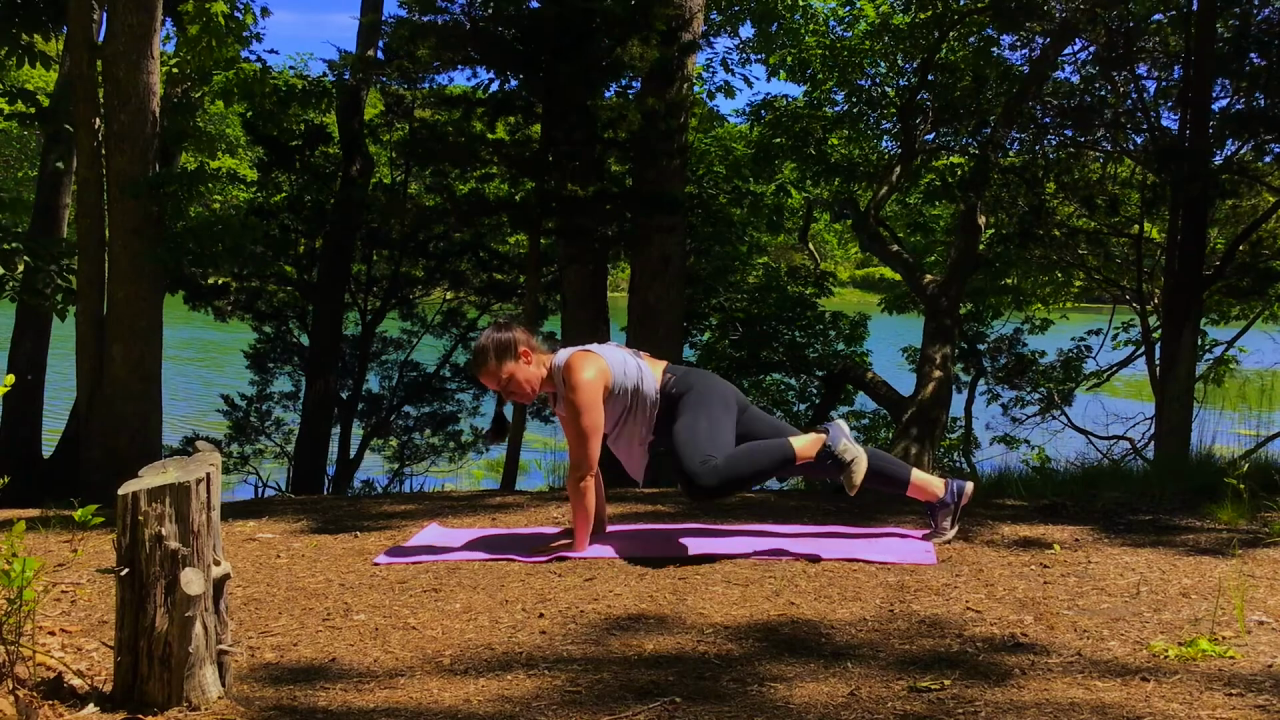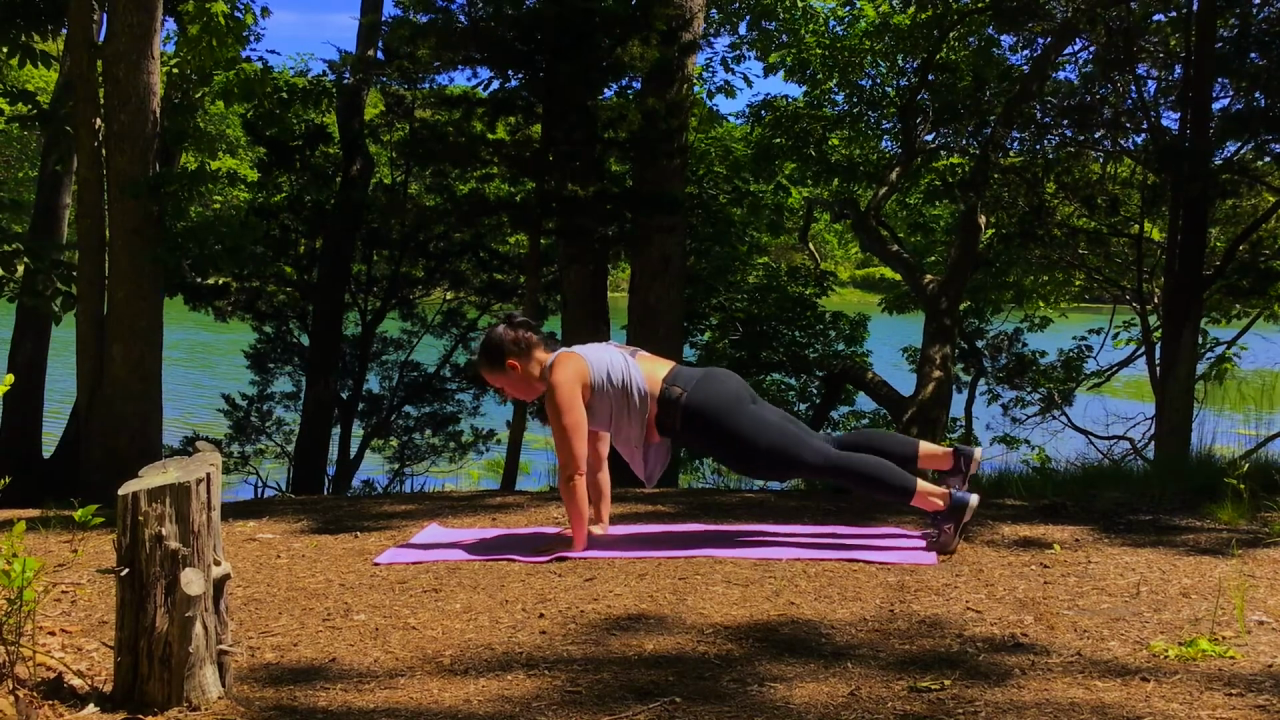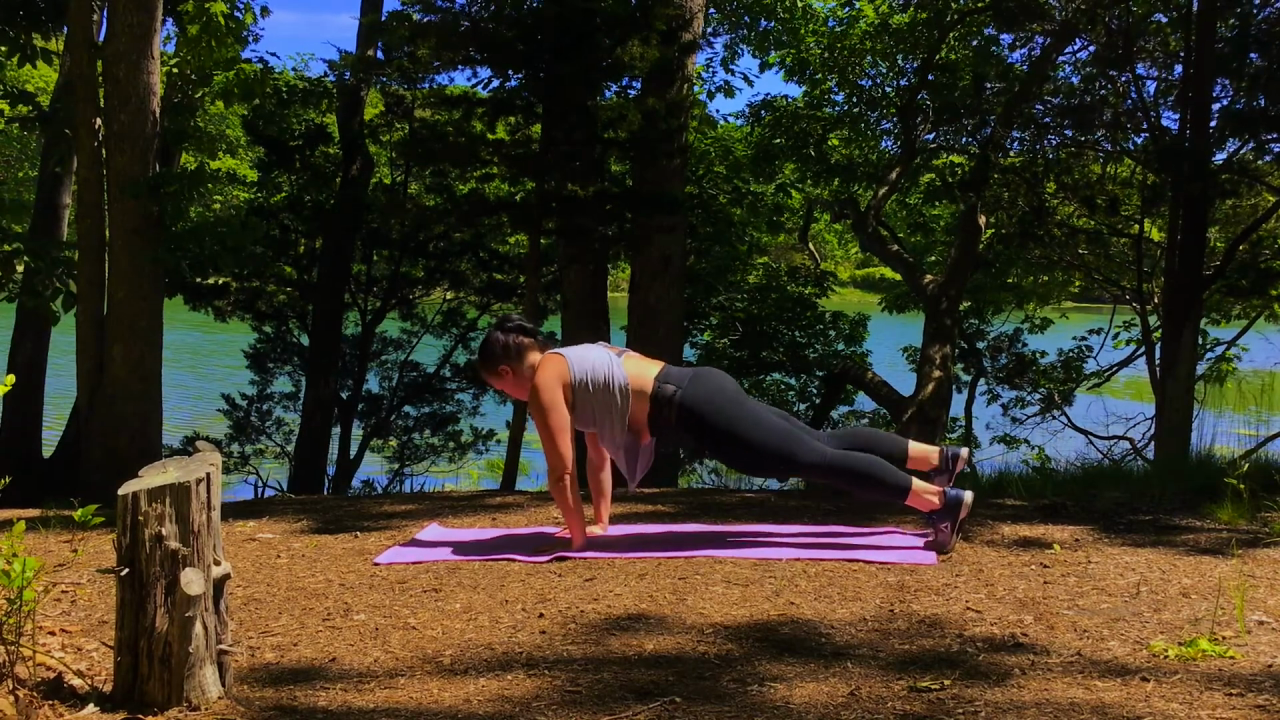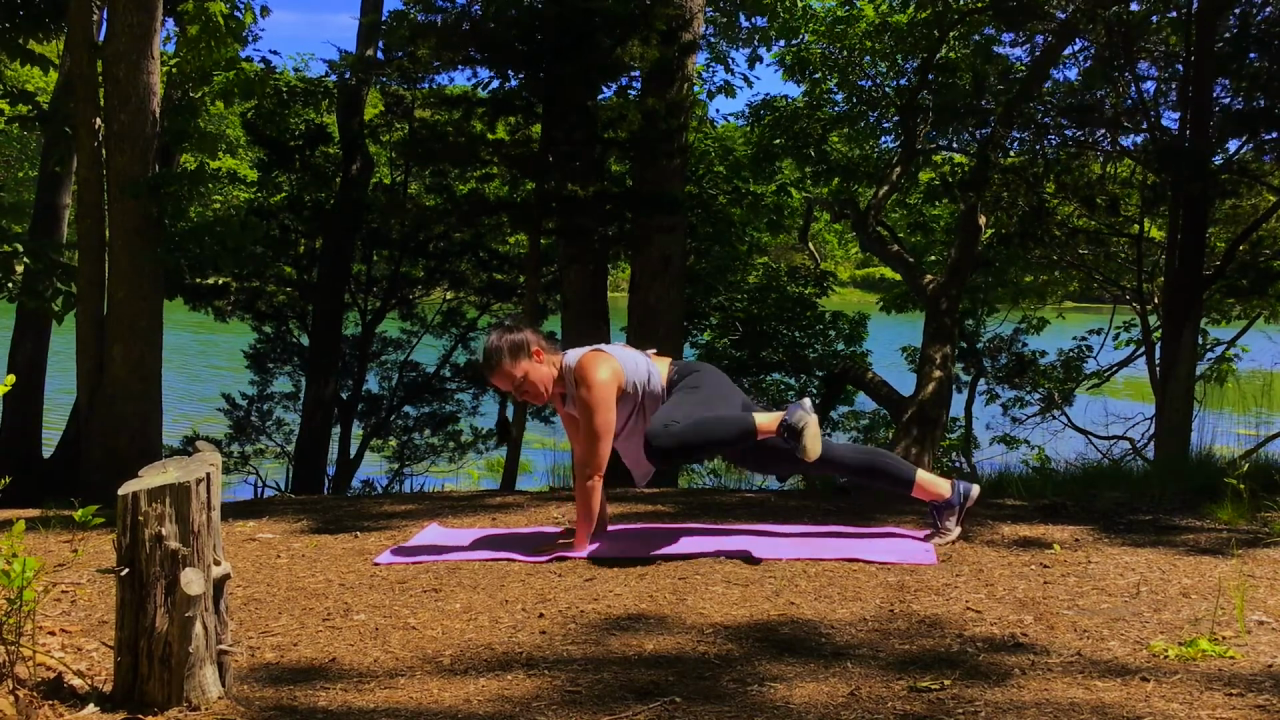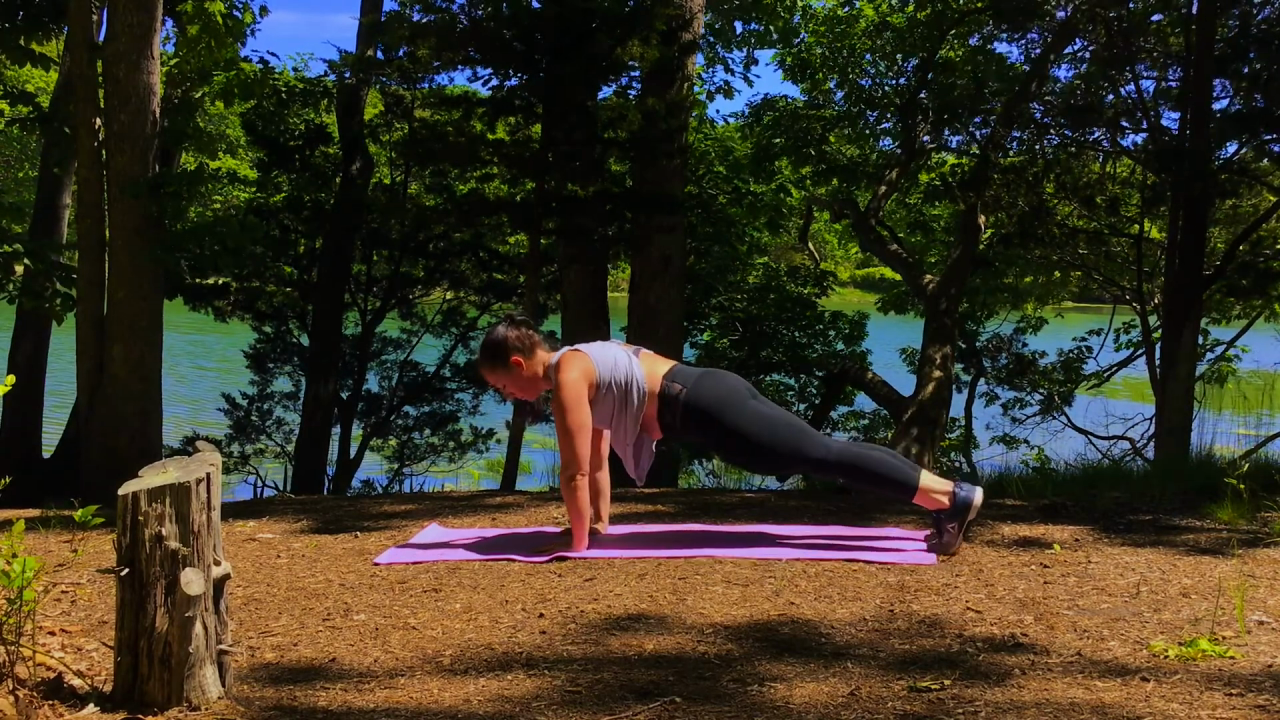
dt=1s
person 1, frame 1
left shoulder: (578, 373)
right shoulder: (556, 389)
left elbow: (584, 470)
right elbow: (584, 464)
left wrist: (580, 544)
right wrist: (599, 521)
left hip: (698, 396)
right hip: (705, 401)
left knee: (702, 480)
right knee: (826, 464)
left ankle: (822, 441)
right ankle: (943, 491)
person 1, frame 2
left shoulder: (560, 379)
right shoulder: (576, 362)
left elbow: (572, 473)
right elbow: (597, 458)
left wrist: (578, 543)
right wrist: (601, 522)
left hip: (706, 412)
right hip: (713, 388)
left knee: (820, 461)
right knee: (829, 446)
left ankle: (947, 501)
right ankle: (952, 458)
person 1, frame 3
left shoulder: (543, 380)
right shoulder: (574, 361)
left elbow: (561, 472)
right elbow: (599, 453)
left wrist: (579, 538)
right wrist: (601, 523)
left hip: (695, 409)
right hip: (703, 385)
left knee: (814, 459)
right knee: (820, 442)
left ankle: (941, 501)
right ankle: (939, 458)
person 1, frame 4
left shoulder: (592, 375)
right shoulder: (560, 387)
left elbow: (592, 470)
right elbow: (584, 458)
left wrist: (580, 541)
right wrist: (598, 521)
left hip: (700, 386)
right hip: (703, 401)
left knee: (660, 442)
right knee: (823, 456)
left ankle: (778, 421)
right ankle: (948, 493)
person 1, frame 5
left shoulder: (565, 376)
right shoulder: (580, 365)
left elbow: (575, 471)
right elbow: (598, 458)
left wrist: (579, 542)
right wrist: (601, 521)
left hip: (709, 408)
right hip: (716, 390)
left knee: (822, 457)
right knee: (826, 452)
left ankle: (952, 498)
right ankle: (946, 490)
